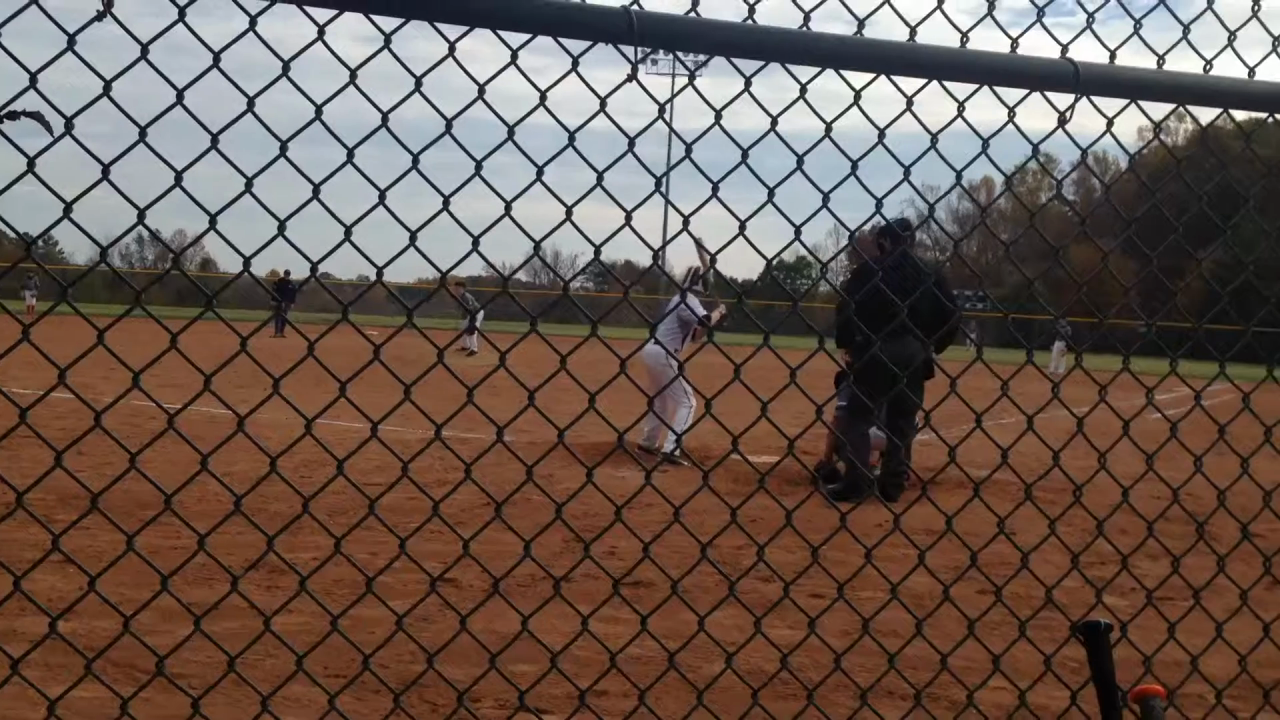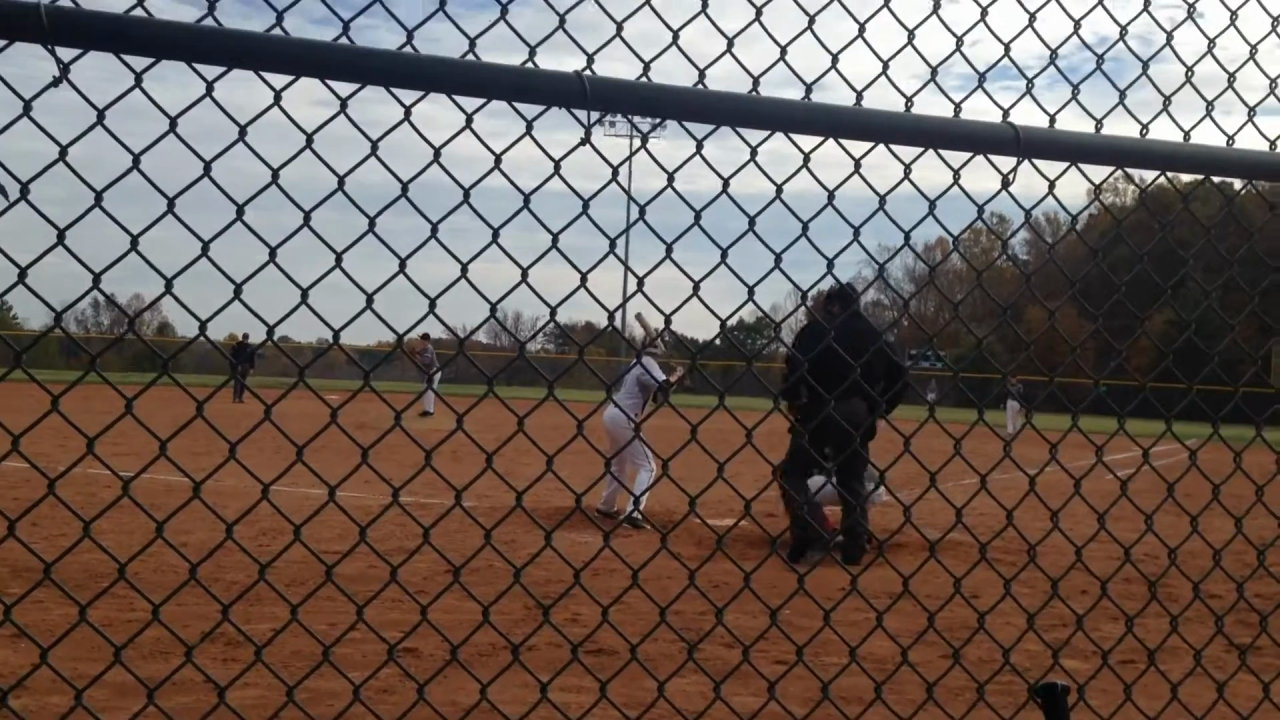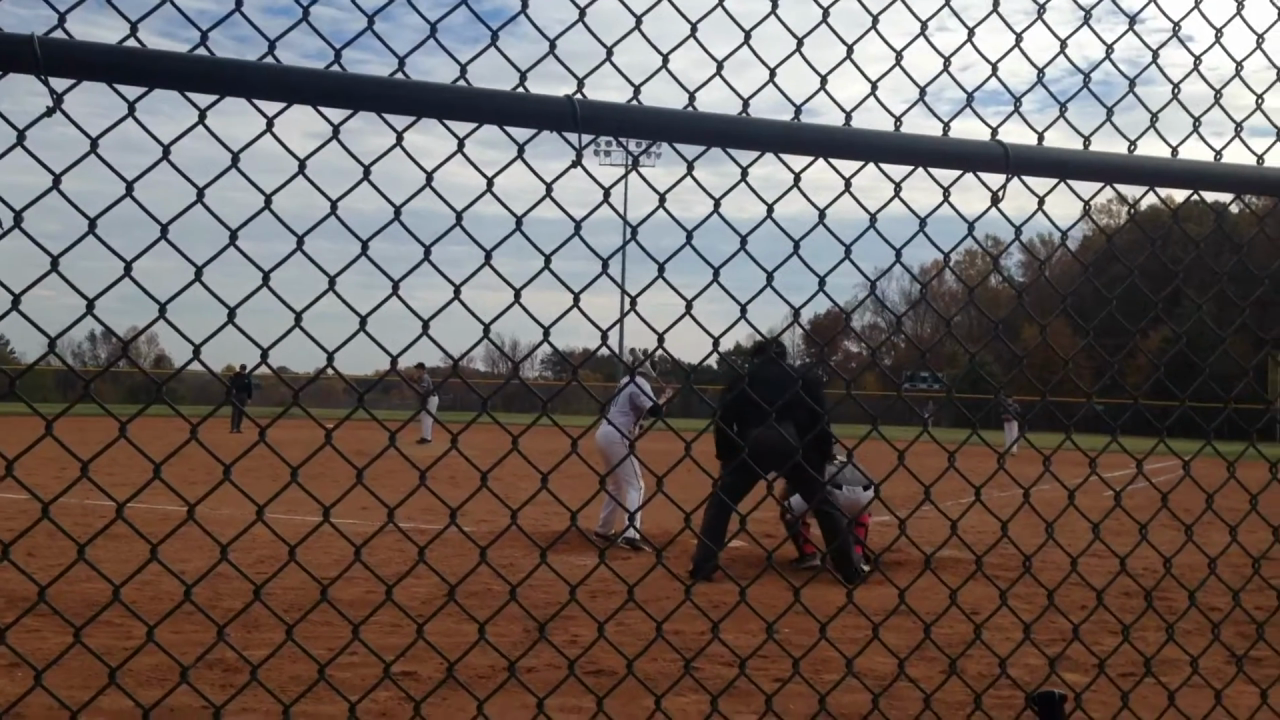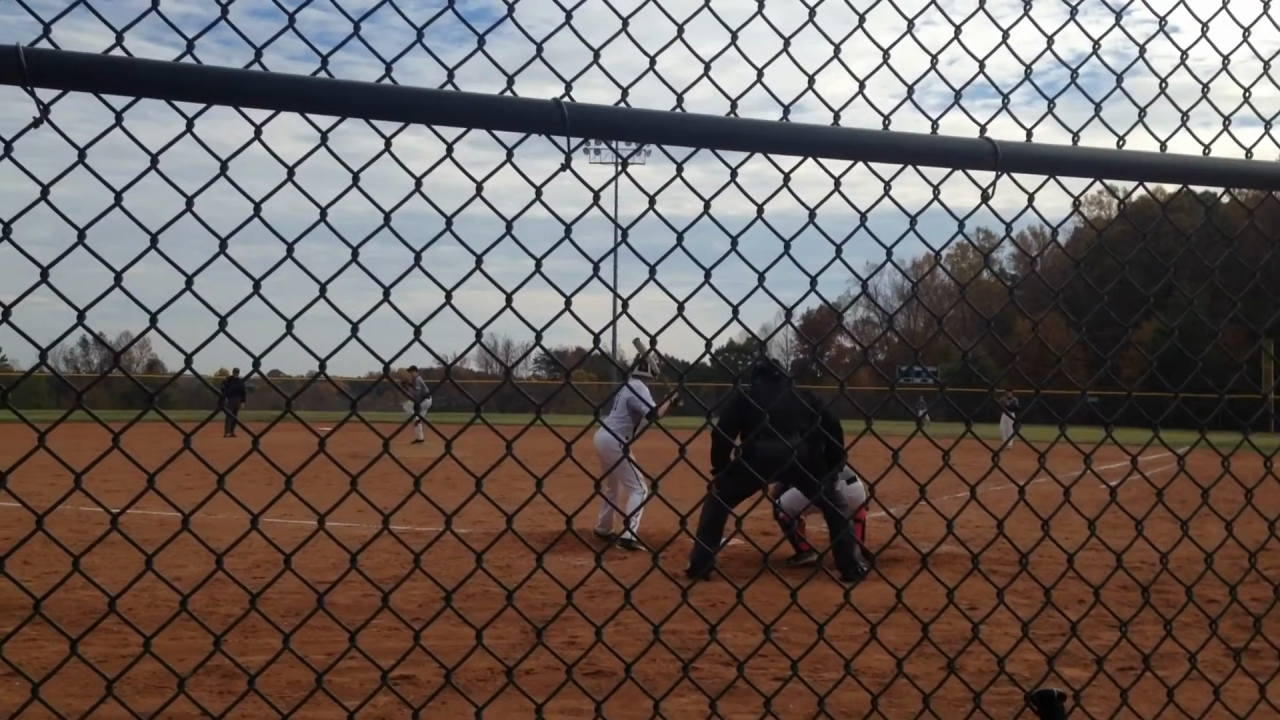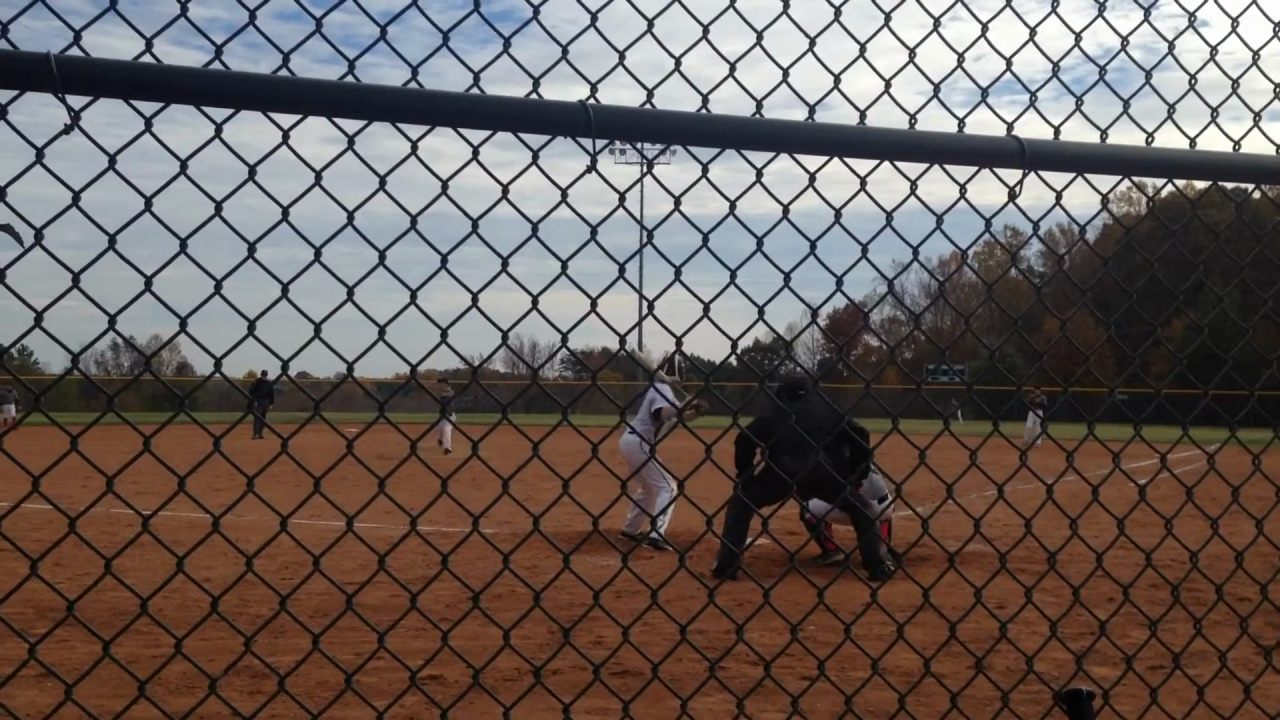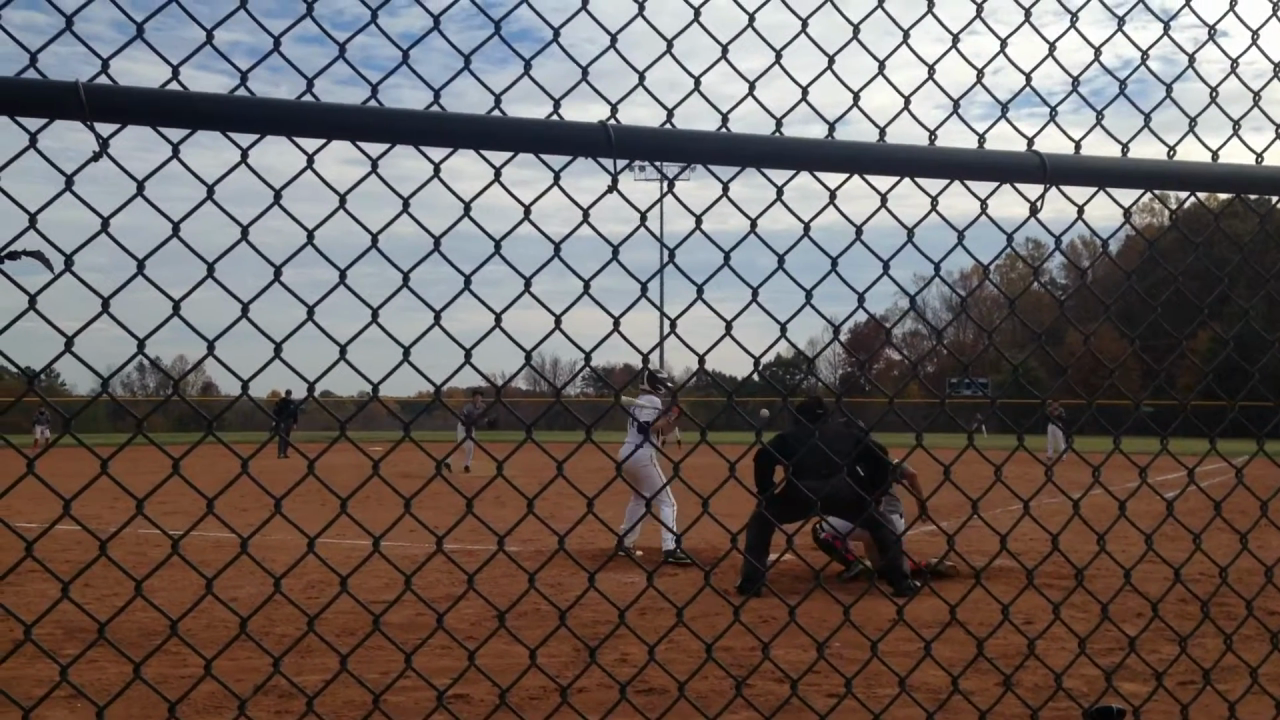
dt=0.7s
person 1, frame 1
left shoulder: (870, 269)
right shoulder: (929, 274)
left elbow: (846, 308)
right elbow: (951, 317)
left wrist: (848, 345)
right wrist: (932, 348)
left hip: (875, 353)
right hip: (914, 354)
left knee: (857, 417)
right knee: (903, 422)
left ankle: (857, 482)
right ankle: (893, 484)
person 1, frame 2
left shoulder: (818, 328)
right shoulder: (874, 335)
left elbow: (795, 365)
right elbow: (897, 377)
left wrist: (793, 399)
right wrist: (878, 410)
left hip: (819, 412)
right hip: (858, 415)
left knee: (794, 472)
right knee: (853, 482)
left ankle: (807, 536)
right ankle: (854, 547)
person 1, frame 3
left shoulder: (744, 379)
right shoulder: (804, 379)
left elbow: (723, 418)
right elbow: (820, 421)
left wrist: (726, 457)
right wrist: (822, 461)
left hip: (753, 445)
right hip: (794, 446)
left knee: (721, 501)
right knee: (824, 505)
left ankle: (703, 566)
right ankle: (851, 570)
person 1, frame 4
left shoulder: (743, 396)
right shoulder: (803, 396)
left elbow: (722, 432)
right elbow: (833, 428)
left wrist: (720, 472)
right wrist: (833, 469)
left hip: (758, 456)
right hip: (801, 456)
left knee: (718, 499)
right knee: (835, 504)
left ankle: (699, 565)
right ankle: (852, 567)
person 1, frame 5
left shoulder: (772, 416)
right shoulder: (828, 411)
left elbow: (745, 440)
right elbow: (860, 437)
left wrist: (744, 478)
right wrist: (857, 478)
left hip: (782, 472)
right hip: (824, 471)
left knee: (741, 502)
right knee: (860, 508)
left ankle: (727, 565)
right ankle: (878, 566)
person 1, frame 6
left shoulder: (788, 436)
right shoulder: (844, 432)
left elbow: (762, 458)
right elbow: (879, 456)
left wrist: (764, 496)
right wrist: (875, 495)
left hip: (801, 492)
right hip: (842, 491)
left knee: (760, 518)
right knee: (879, 524)
left ankle: (750, 582)
right ankle: (900, 582)
person 2, frame 1
left shoulder: (680, 299)
right shoulder: (689, 300)
left elbow: (695, 335)
right elbow: (705, 322)
left wrist: (716, 318)
right wrist: (719, 312)
left hip: (652, 351)
right hip: (662, 354)
left knee: (661, 401)
right knee: (686, 402)
left ankle: (648, 443)
right ankle: (671, 450)
person 2, frame 2
left shoulder: (639, 363)
right shoulder: (648, 364)
left elbow: (657, 397)
right elbow: (664, 388)
left wrist: (674, 380)
right wrist: (676, 376)
left hip: (613, 415)
right hip: (624, 419)
left knee: (619, 464)
right knee: (647, 466)
left ankle: (606, 506)
right ankle: (633, 513)
person 2, frame 3
left shoulder: (627, 381)
right shoulder: (640, 383)
left elbow: (640, 411)
right elbow: (654, 411)
left wrist: (661, 400)
right wrist: (665, 397)
left hip: (605, 433)
right hip: (617, 437)
left knee: (616, 484)
right knee: (634, 485)
left ankle: (604, 530)
right ankle: (631, 535)
person 2, frame 4
left shoulder: (628, 385)
right shoulder: (638, 387)
left elbow: (647, 415)
right elbow: (653, 415)
left wrist: (669, 404)
right wrist: (669, 401)
left hip: (603, 437)
right hip: (614, 442)
left knee: (612, 486)
right knee: (638, 488)
left ankle: (603, 528)
right ankle: (628, 536)
person 2, frame 5
left shoulder: (660, 388)
right shoulder: (663, 390)
left elbow: (677, 418)
right elbow: (659, 415)
left wrist: (695, 411)
right wrist: (683, 407)
left hip: (632, 440)
right hip: (638, 443)
left knee: (647, 488)
right knee: (667, 487)
left ankle: (632, 529)
right ankle: (655, 535)
person 2, frame 6
left shoulder: (639, 402)
right shoulder: (653, 401)
right elbow: (646, 426)
left wrist: (671, 417)
right wrist: (670, 417)
left hip: (626, 454)
right hip: (642, 456)
left knee: (640, 499)
right knee: (666, 503)
left ankle: (624, 543)
right ankle: (671, 548)
